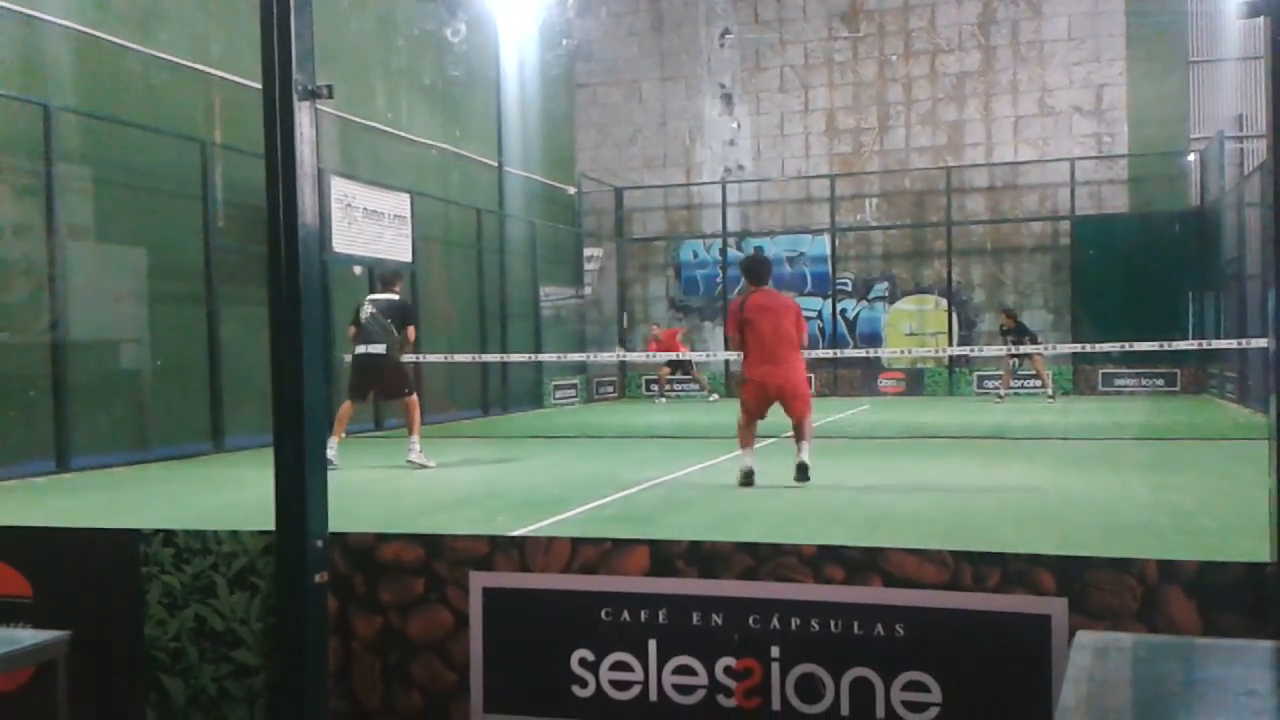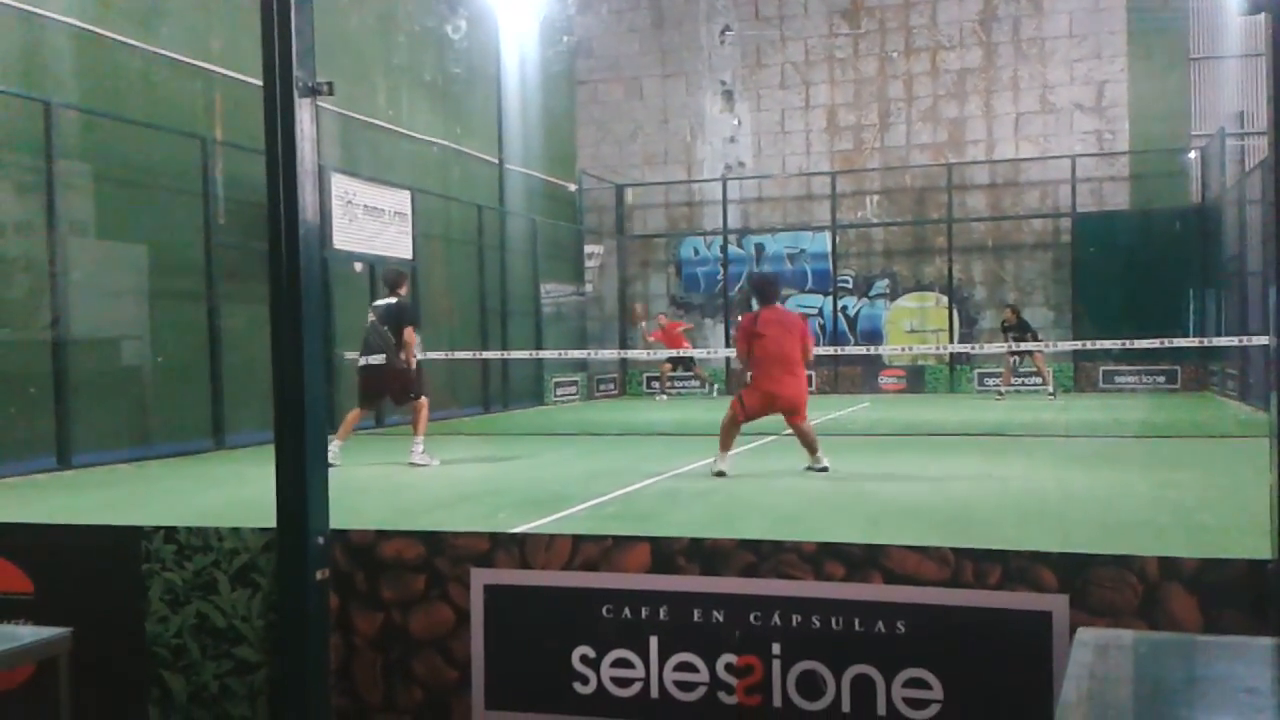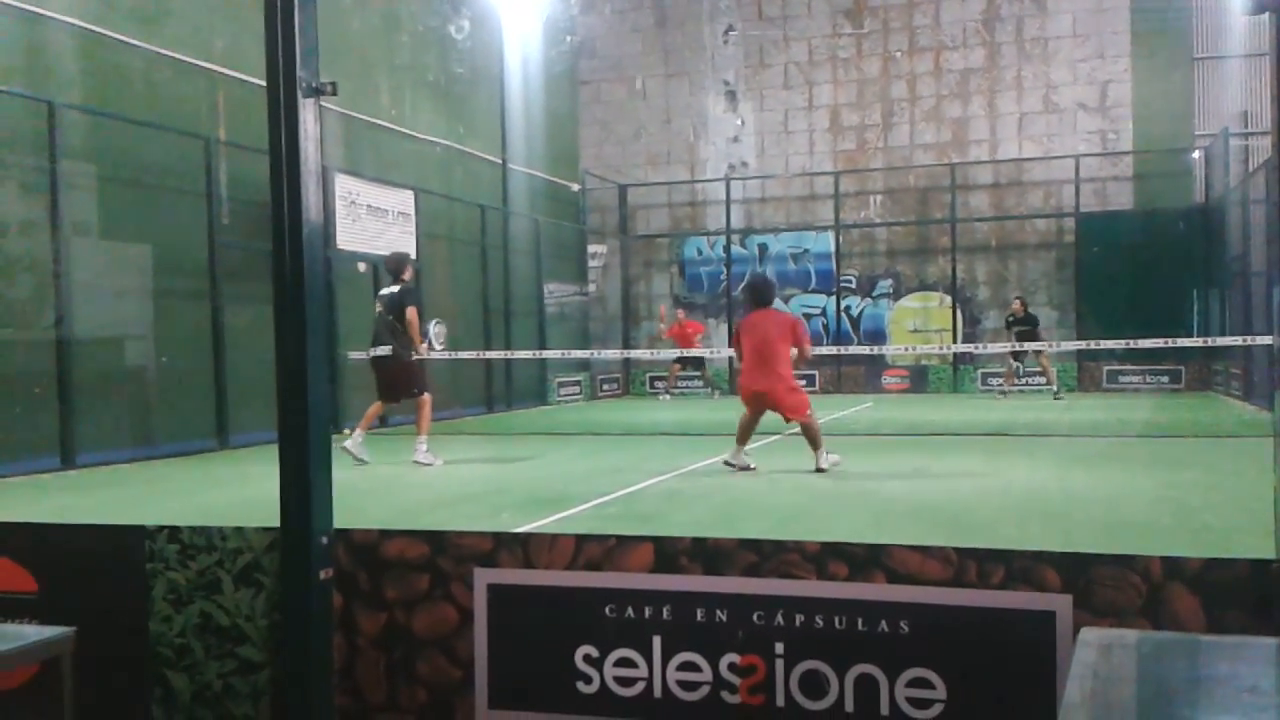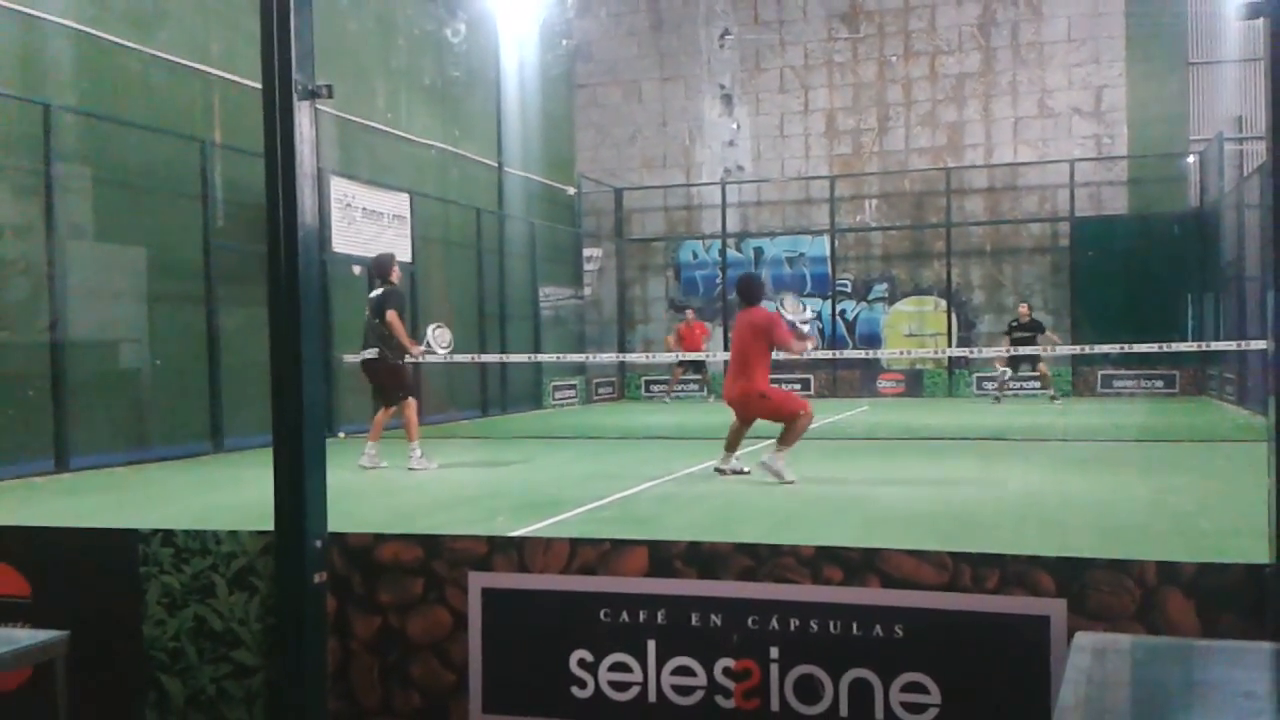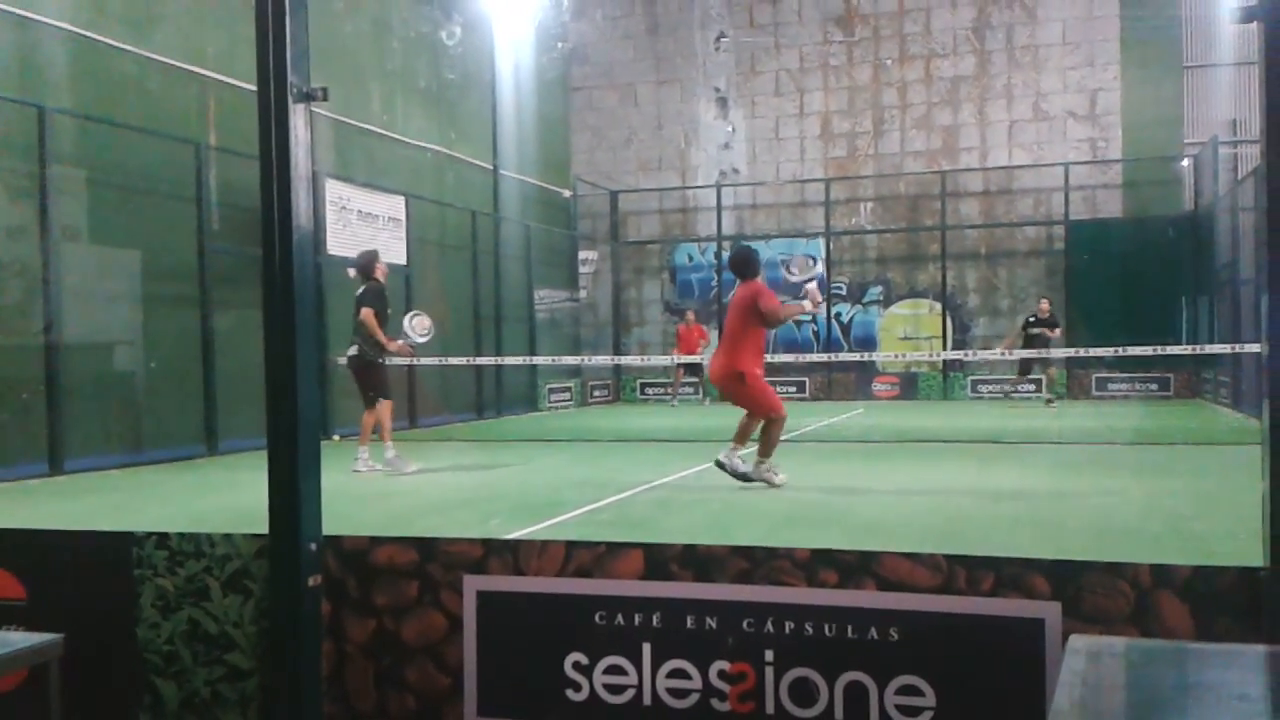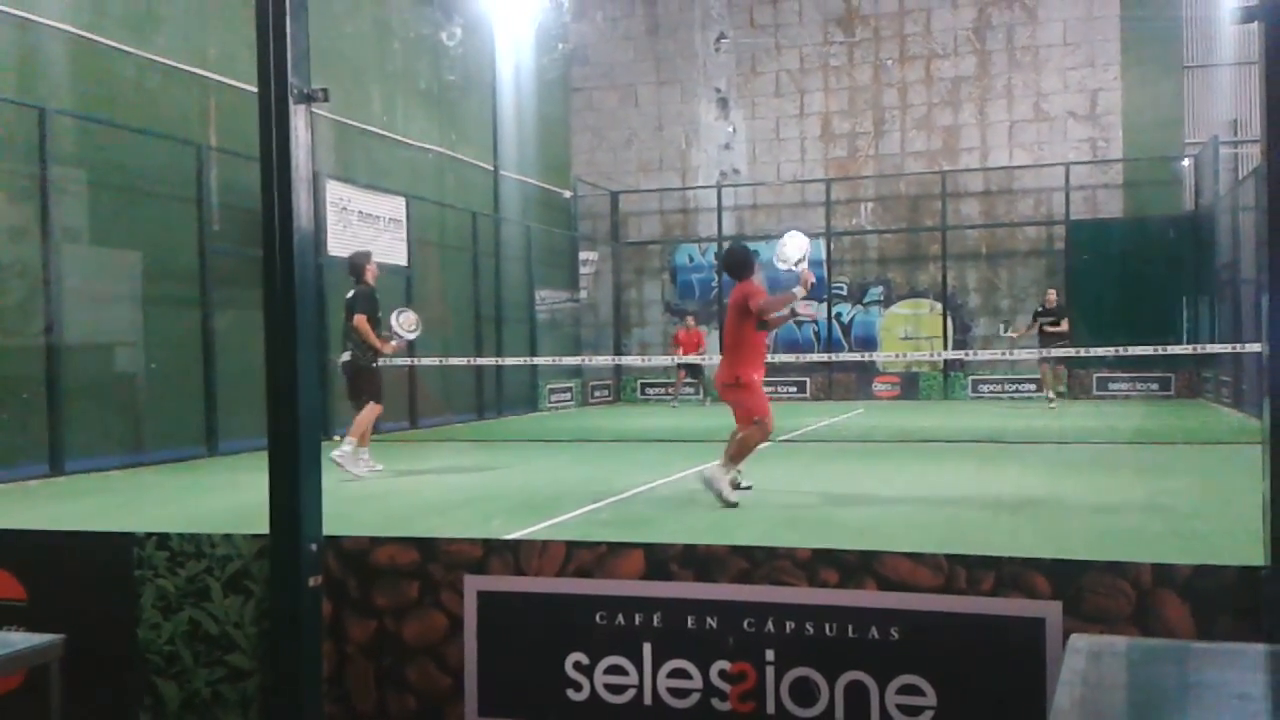
dt=0.2s
person 1, frame 1
left shoulder: (739, 305)
right shoulder: (790, 303)
left elbow: (735, 344)
right elbow: (803, 343)
left hip: (758, 378)
right hip: (792, 375)
left knee: (749, 418)
right knee: (802, 418)
left ankle: (747, 464)
right ankle: (803, 457)
person 1, frame 2
left shoulder: (750, 321)
right shoulder: (798, 320)
left elbow: (743, 360)
right elbow: (809, 357)
left hip: (764, 391)
right hip: (795, 390)
left knee: (733, 416)
right knee: (800, 422)
left ankle: (721, 462)
right ankle: (817, 459)
person 1, frame 3
left shoulder: (743, 323)
right shoulder: (790, 320)
right elbow: (806, 354)
right wrist: (794, 353)
left hip: (748, 386)
right hip: (779, 386)
left knee: (754, 411)
right knee: (804, 414)
left ankle: (737, 454)
right ankle: (822, 457)
person 1, frame 4
left shoulder: (742, 319)
right shoulder: (769, 317)
right elbow: (788, 346)
left wrist: (796, 333)
right wrist: (808, 344)
left hip: (733, 390)
right hip: (754, 390)
left knee: (745, 419)
right knee: (804, 413)
left ankle: (727, 461)
right ankle: (774, 459)
person 1, frame 5
left shoulder: (742, 292)
right shoulder: (758, 289)
left elbow: (770, 320)
right elbow: (778, 314)
left wrist: (801, 305)
right wrist: (807, 305)
left hip: (725, 367)
right hip: (738, 369)
left knee: (758, 411)
right knee: (777, 415)
left ankle: (730, 455)
right ankle: (763, 467)
person 1, frame 6
left shoulder: (743, 293)
right shoulder: (750, 290)
left elbow: (763, 323)
right elbow: (768, 307)
left wrist: (792, 312)
right wrist: (801, 288)
left hip: (742, 374)
right hip: (740, 375)
left knee: (755, 424)
right knee: (763, 427)
left ankle: (727, 467)
right ankle: (718, 475)
person 2, frame 1
left shoulder: (365, 301)
right shoulder: (403, 304)
left elbow: (352, 332)
right elbow: (410, 337)
left hip: (361, 355)
right hip: (385, 355)
left knee: (351, 402)
right knee: (411, 401)
left ankle: (331, 449)
right ankle: (415, 451)
person 2, frame 2
left shoulder: (376, 305)
right shoulder: (404, 305)
right elbow: (408, 338)
right wrist: (410, 360)
left hip: (366, 363)
right hip: (389, 363)
left knee: (362, 408)
right knee: (421, 402)
left ankle: (333, 450)
right ankle: (418, 452)
person 2, frame 3
left shoulder: (383, 293)
right shoulder: (408, 290)
right elbow: (411, 316)
left wrist: (411, 345)
right wrist: (418, 344)
left hip: (378, 353)
right hip: (397, 355)
left knee: (383, 401)
right knee: (423, 399)
left ankle: (355, 441)
right ankle: (422, 450)
person 2, frame 4
left shoulder: (376, 294)
right shoulder: (394, 292)
right elbow: (391, 318)
left wrist: (407, 347)
right wrist: (409, 346)
left hip: (372, 356)
right hip: (385, 357)
left knee: (388, 405)
right knee: (408, 403)
left ankle: (369, 454)
right ankle: (415, 455)
person 2, frame 5
left shoulder: (367, 290)
right shoulder: (375, 289)
right elbow: (366, 316)
left wrist: (392, 344)
right wrist: (386, 342)
left hip: (361, 354)
right hip: (368, 355)
left knee: (372, 407)
right knee: (383, 402)
left ankle: (362, 458)
right ankle: (390, 455)
person 2, frame 6
left shoulder: (355, 293)
right shoulder: (366, 292)
right elbow: (360, 322)
left wrist: (382, 340)
right wrist: (381, 346)
left hip: (352, 357)
right hip: (362, 358)
left knee: (366, 406)
right knee: (374, 404)
left ankle: (363, 458)
right ankle: (345, 450)
